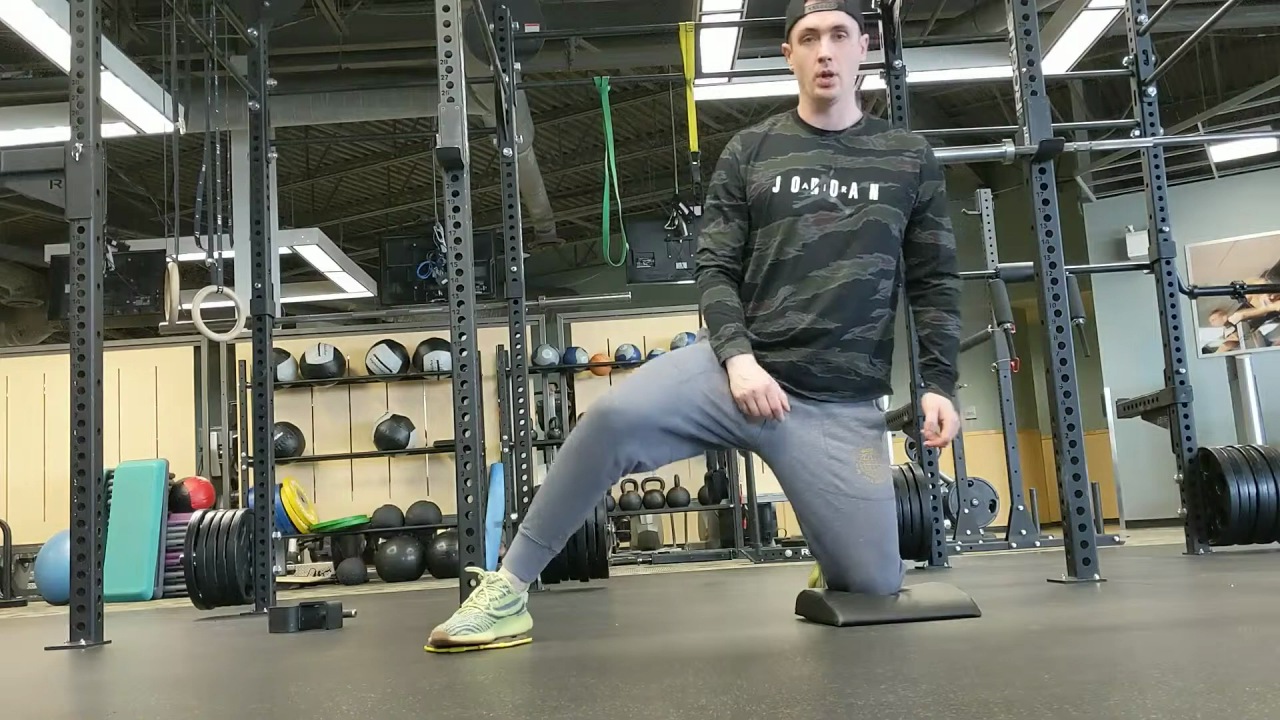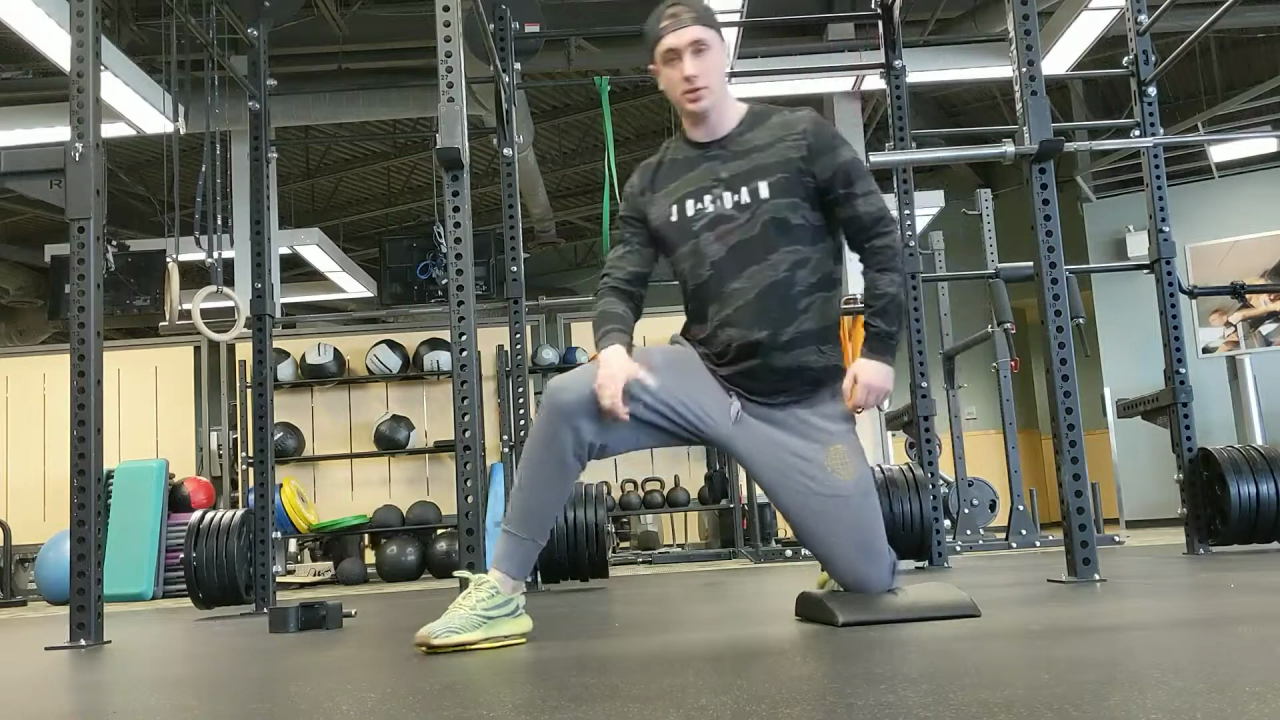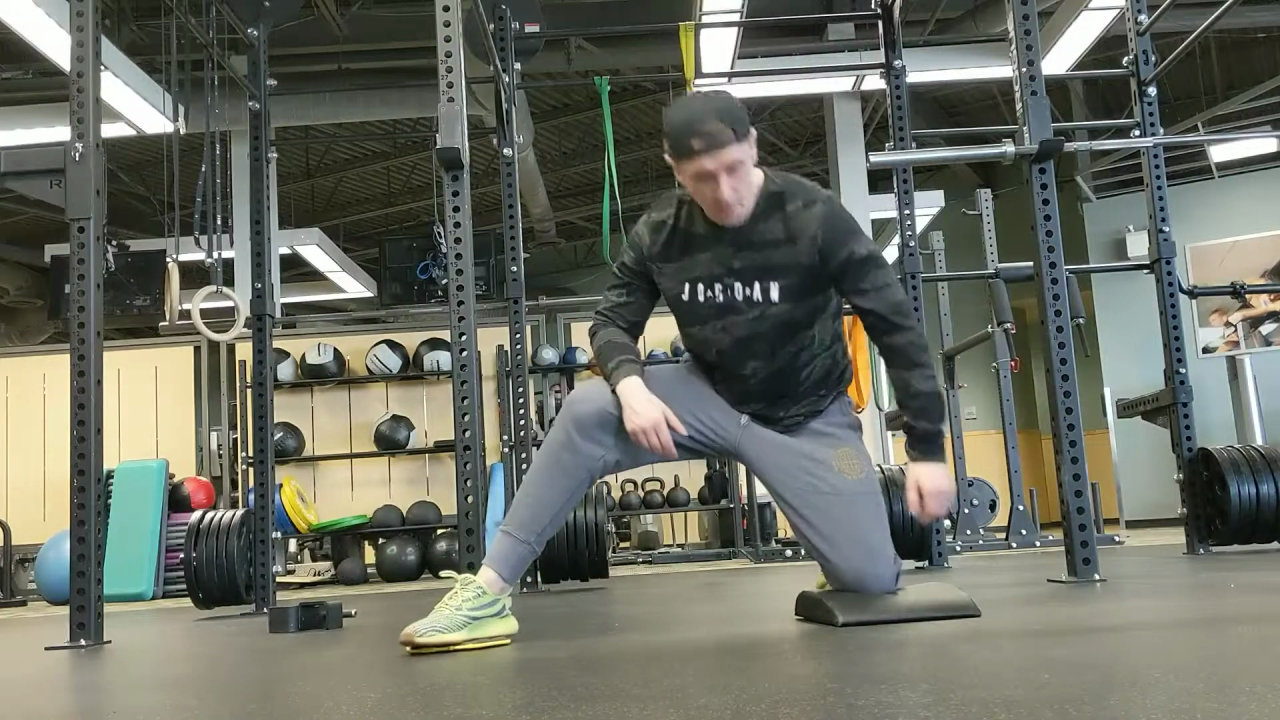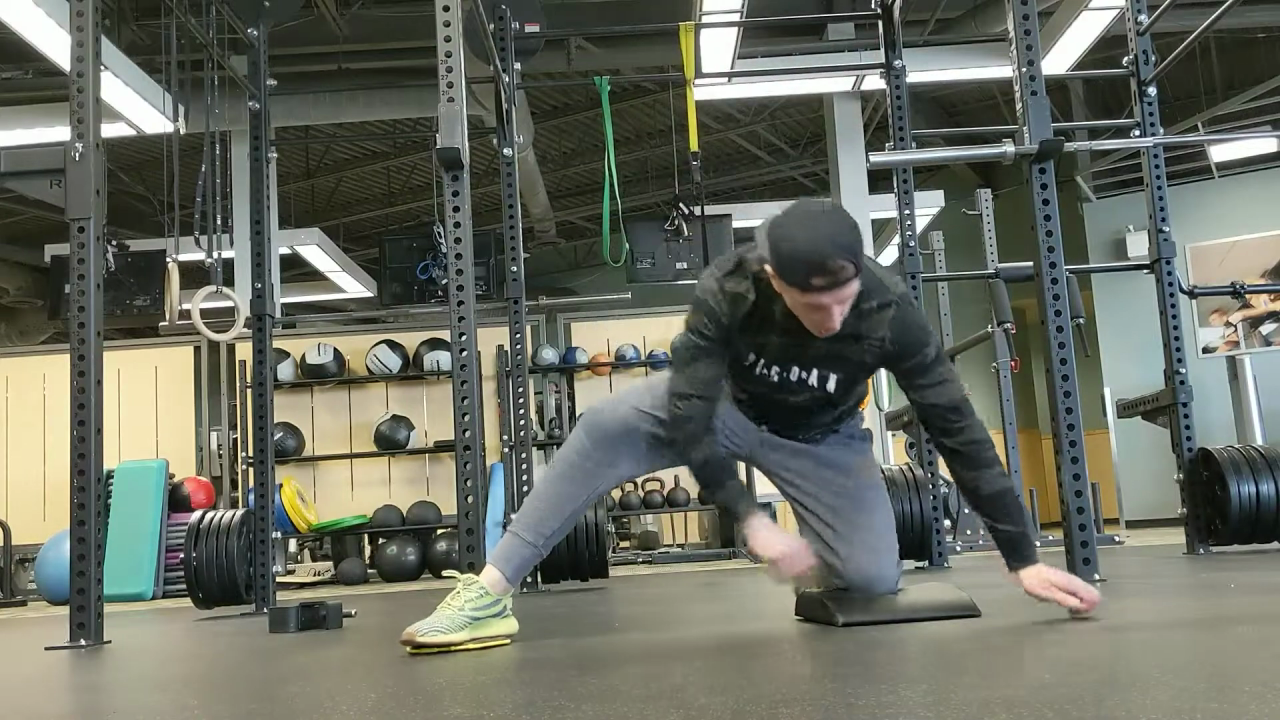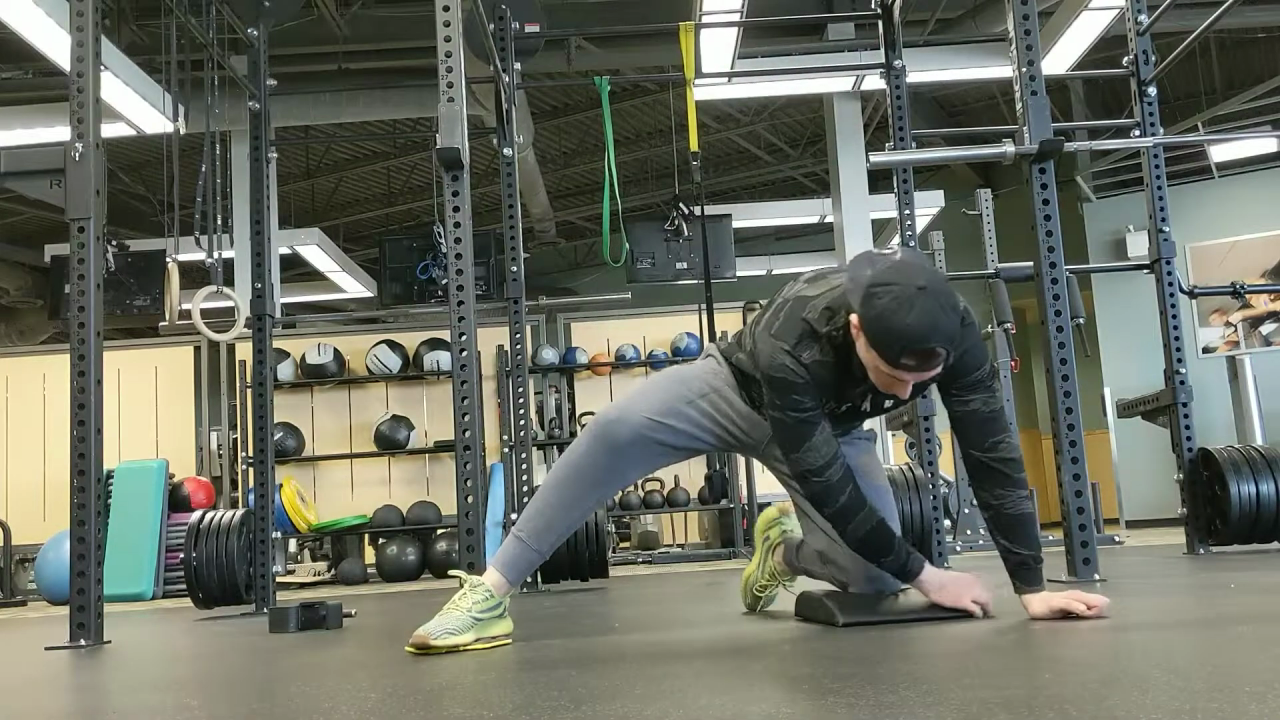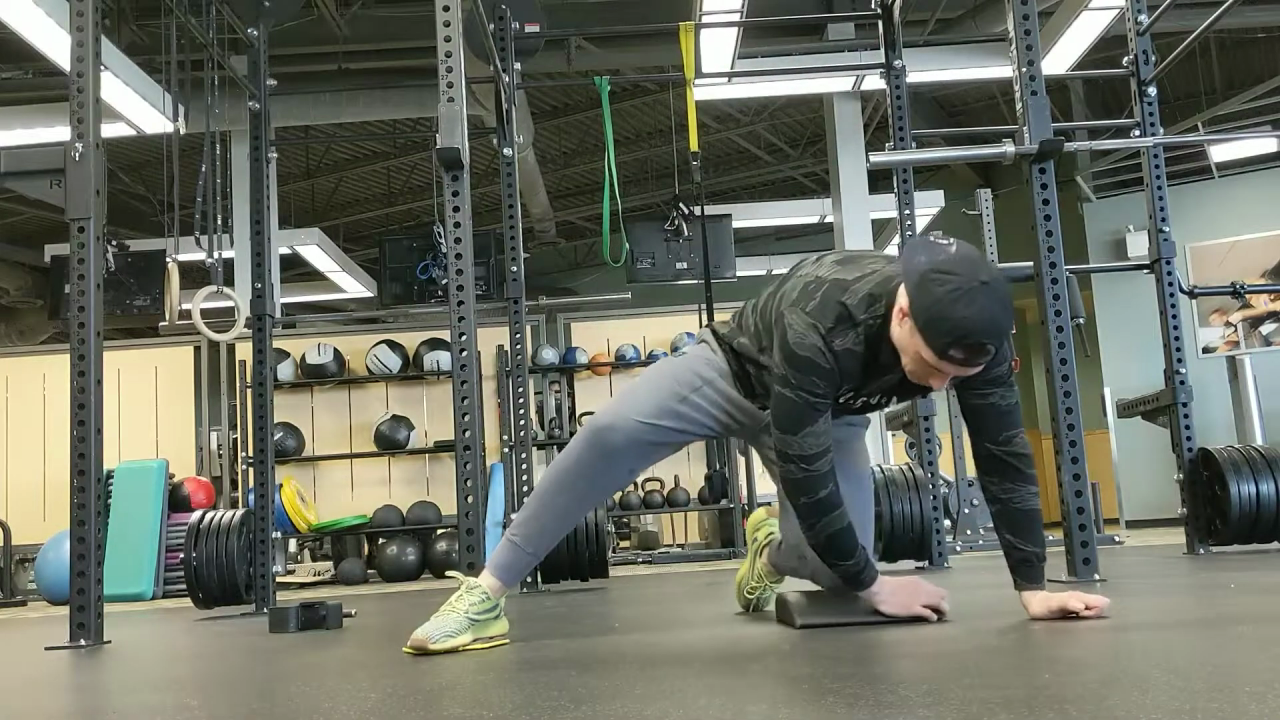
dt=0.4s
person 1, frame 1
left shoulder: (910, 159)
right shoulder: (750, 152)
left elbow: (935, 283)
right elbow: (715, 270)
left wrist: (938, 383)
right wrist: (737, 357)
left hip: (839, 401)
right hip: (743, 367)
left knee: (873, 585)
right knee: (615, 416)
left ankle: (833, 563)
right ankle: (508, 586)
person 1, frame 2
left shoulder: (803, 137)
right shoulder: (651, 181)
left elbow: (880, 243)
right elbow: (619, 283)
left wrist: (878, 351)
right wrist: (612, 349)
left hip: (799, 398)
right hip: (699, 373)
left knee: (867, 580)
right knee: (568, 400)
right ankle: (501, 591)
person 1, frame 3
left shoulder: (815, 218)
right shoulder: (659, 234)
left elbow: (897, 328)
right elbow: (611, 322)
left wrist: (928, 450)
right wrist: (630, 385)
left hip: (808, 418)
right hip: (713, 397)
left knee: (871, 581)
right knee: (588, 412)
right ankle: (489, 592)
person 1, frame 4
left shoulder: (889, 310)
right shoulder: (730, 288)
left elbow: (958, 431)
right elbow: (687, 412)
left wrist: (1024, 559)
right wrist: (750, 520)
left hip: (823, 436)
right hip: (733, 407)
left knee: (874, 581)
right knee: (608, 425)
left ankle: (818, 555)
right ankle: (493, 591)
person 1, frame 5
left shoulder: (951, 332)
right shoulder: (792, 338)
left elbow: (993, 457)
right elbow: (821, 479)
left wrist: (1031, 586)
right wrist: (924, 573)
left hip: (833, 427)
right hip: (740, 390)
left knee: (876, 577)
right knee: (619, 429)
left ankle: (786, 546)
right ankle: (490, 593)
person 1, frame 6
left shoulder: (972, 335)
right shoulder: (819, 315)
left elbow: (1004, 455)
right elbow: (804, 467)
left wrist: (1032, 586)
right wrist: (872, 584)
left hip: (828, 412)
right hip: (734, 370)
left knee: (839, 565)
right knee: (612, 432)
left ankle: (771, 549)
right ankle: (486, 595)
